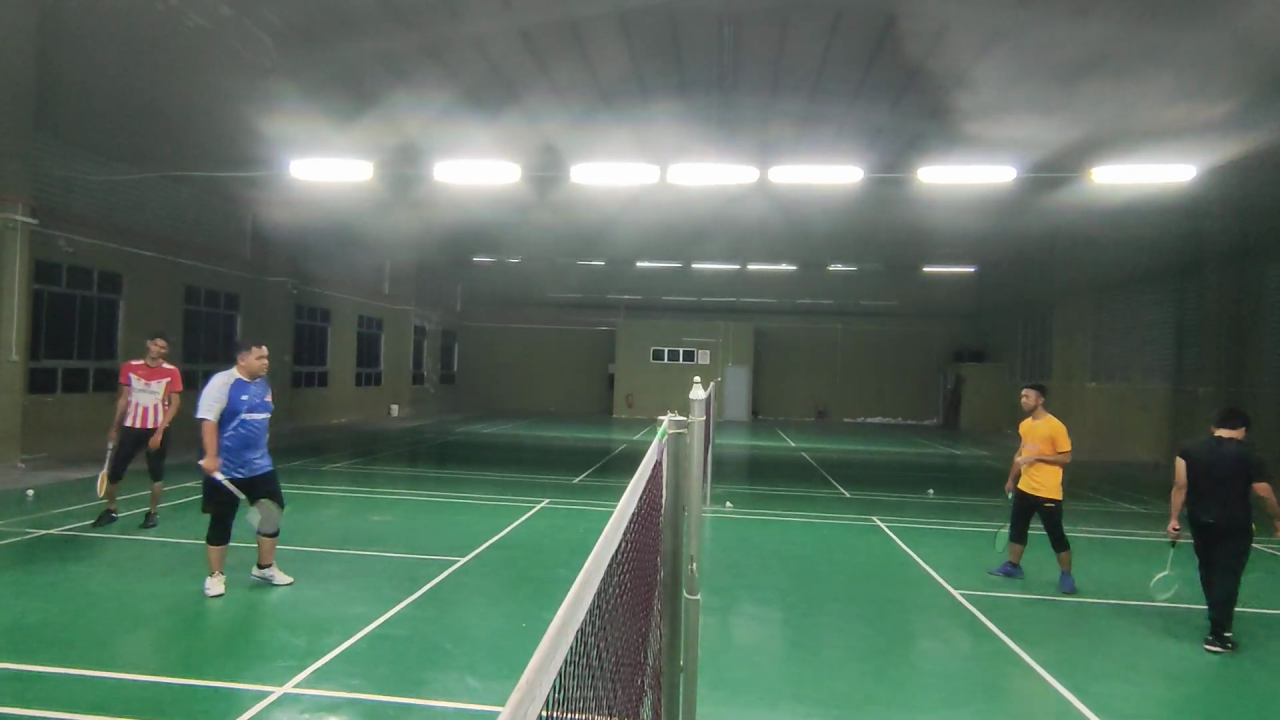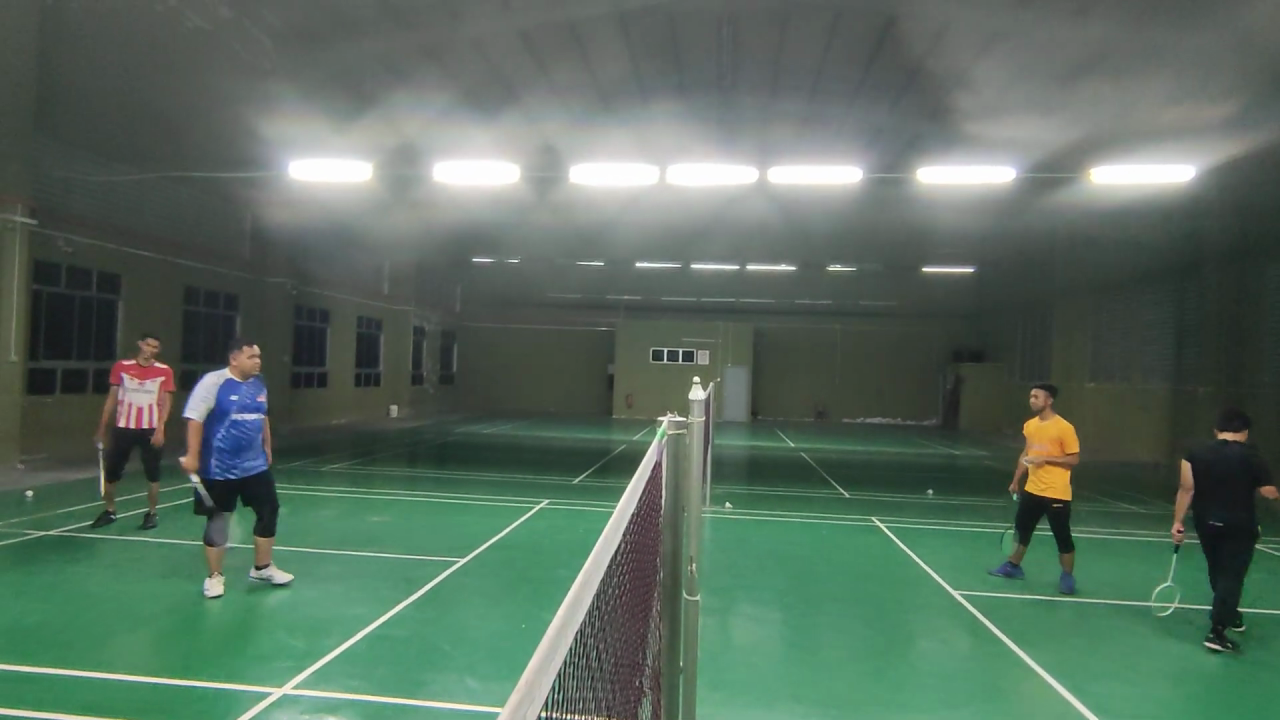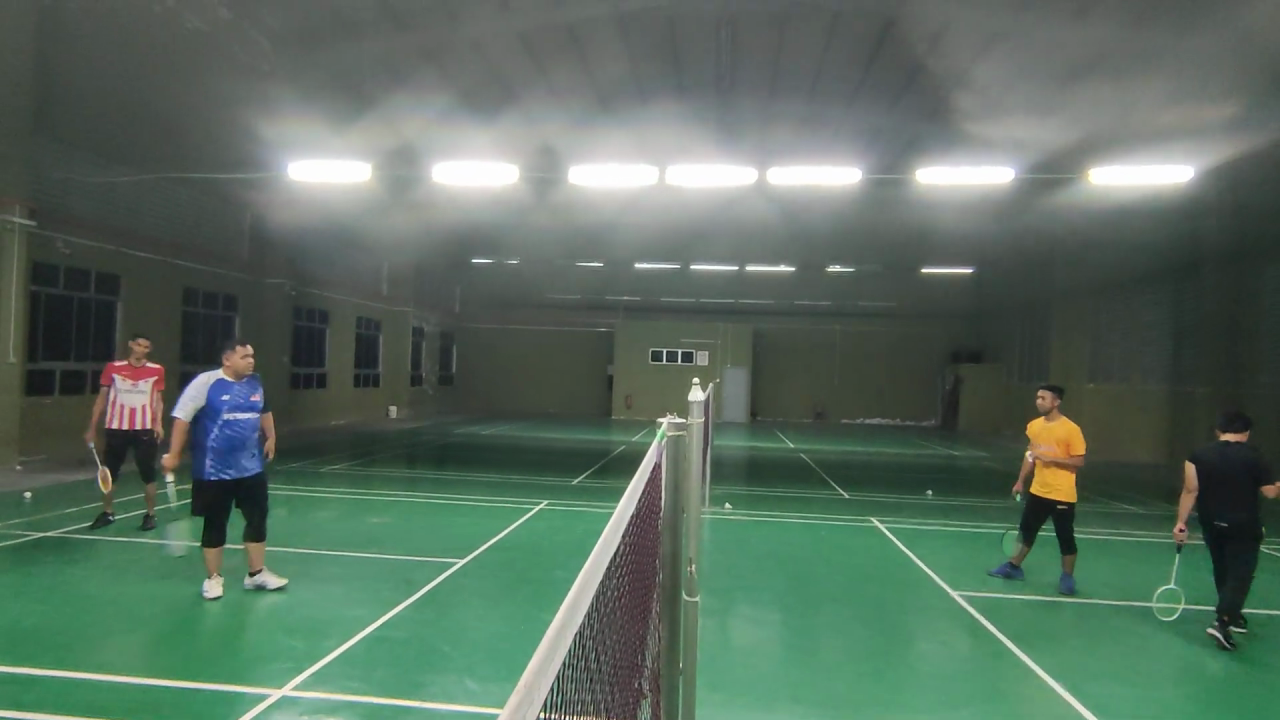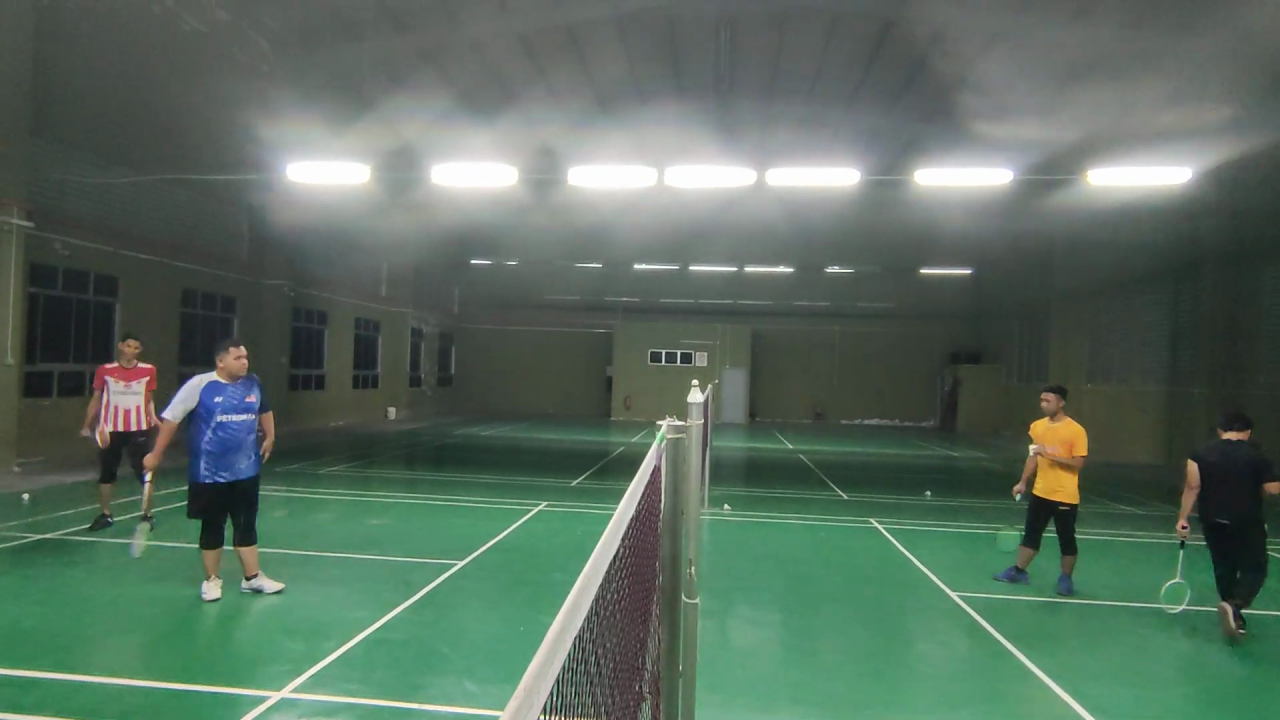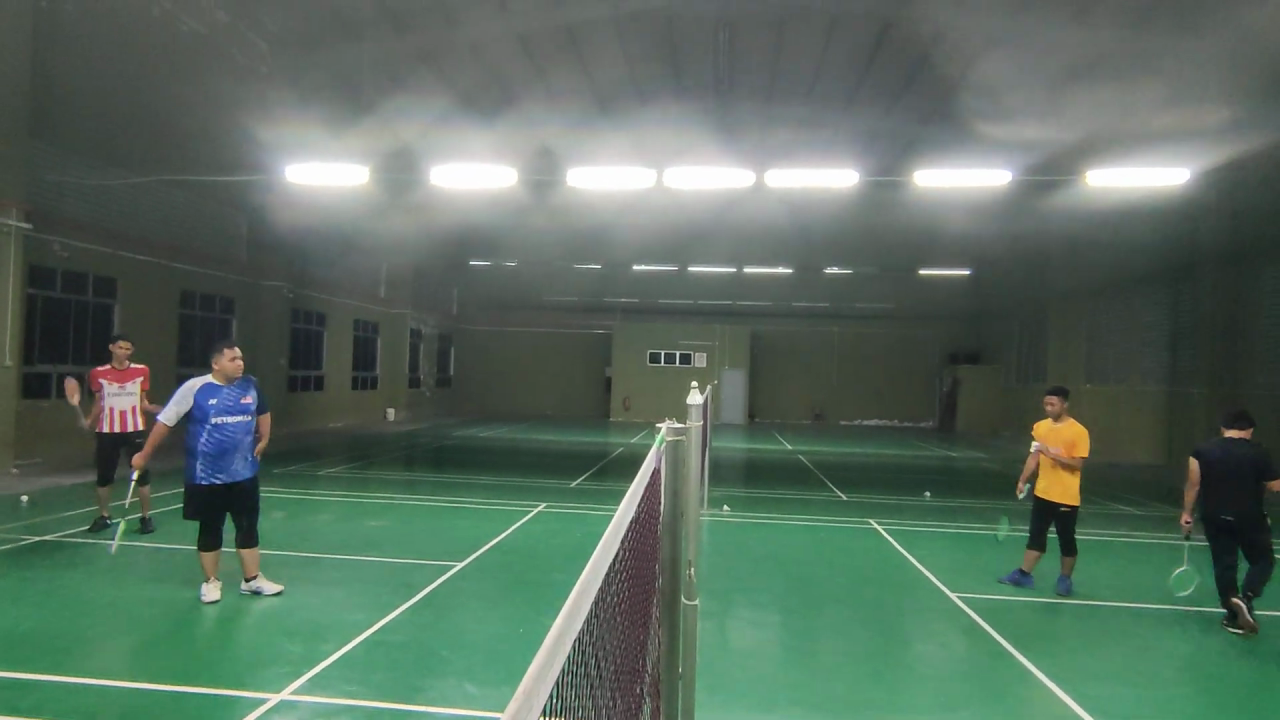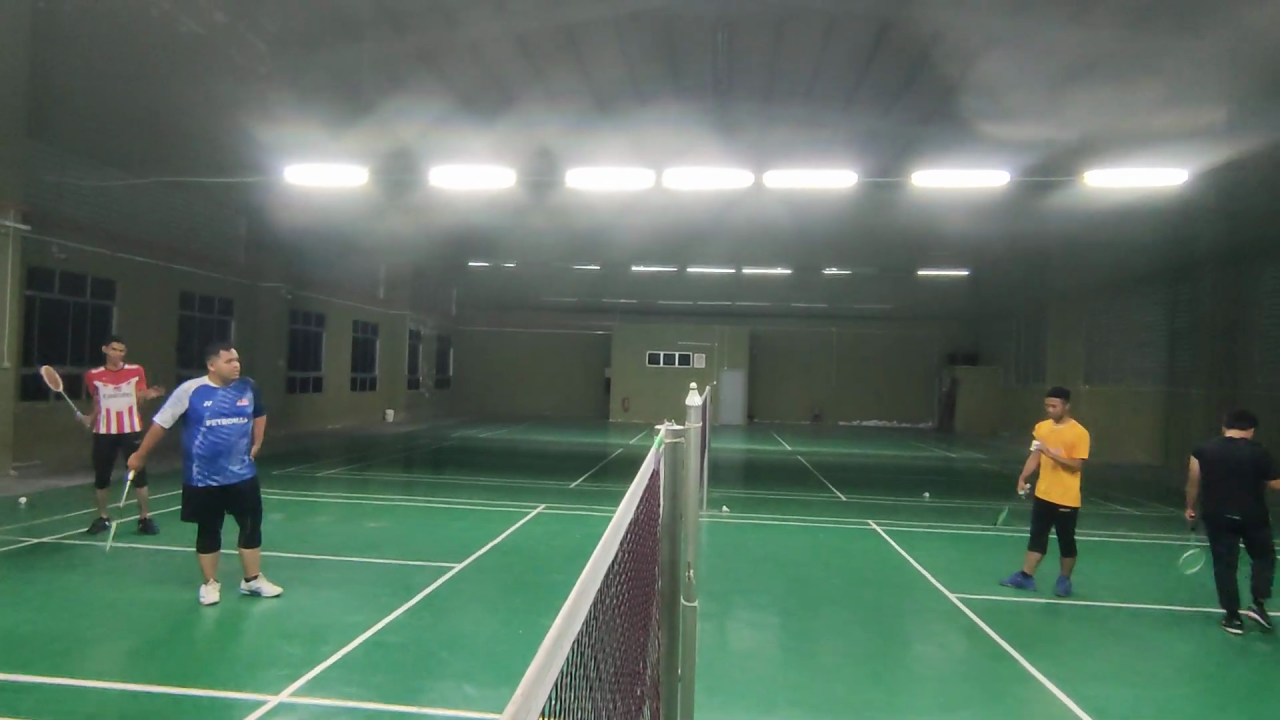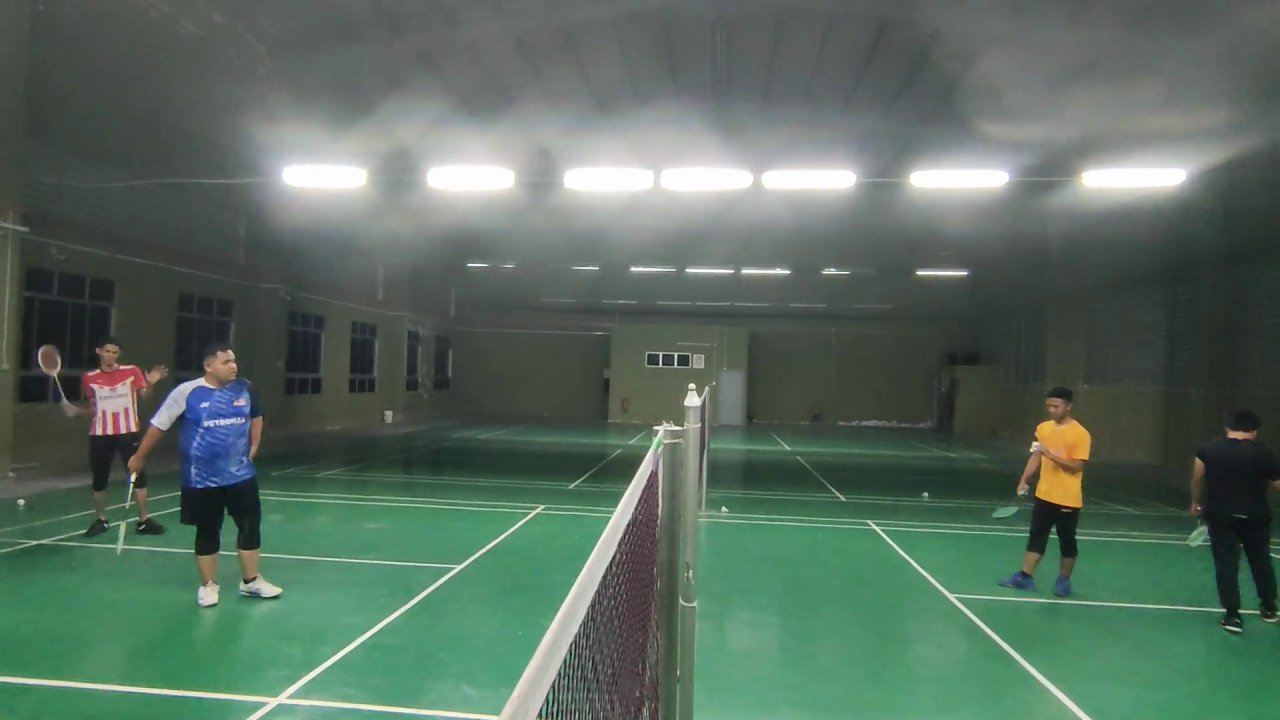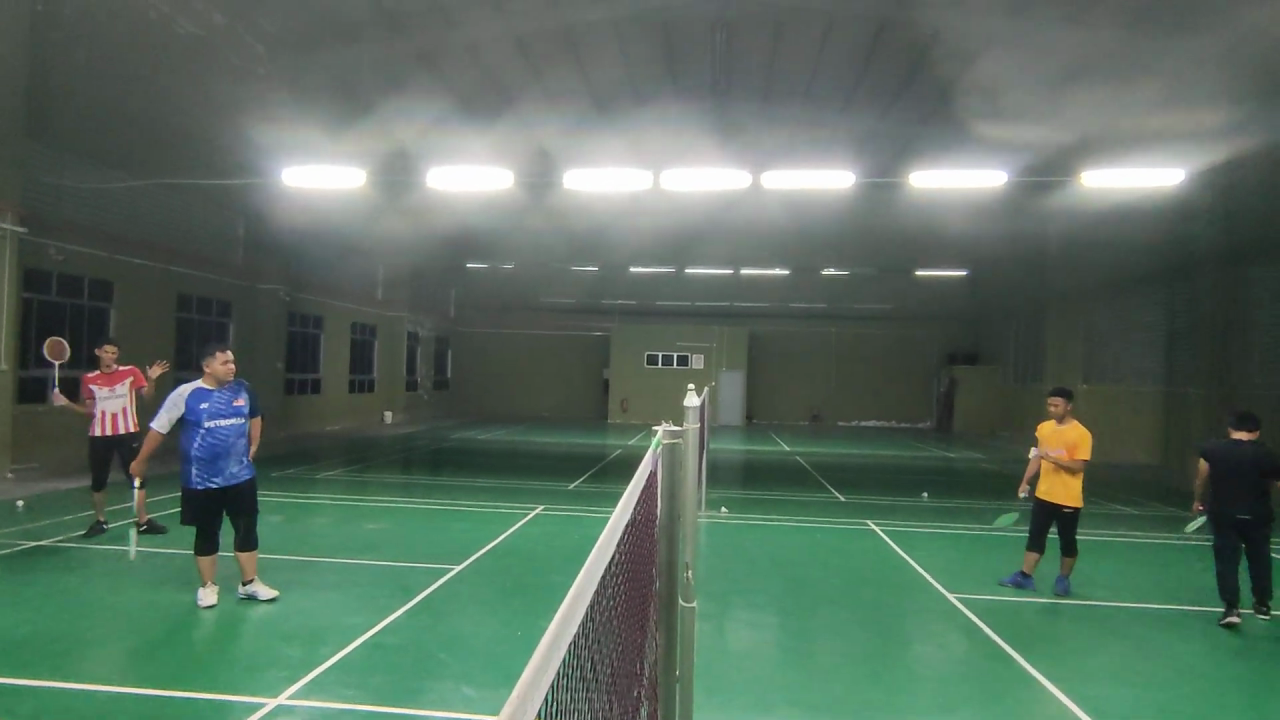
dt=0.1s
person 1, frame 1
left shoulder: (262, 384)
right shoulder: (222, 382)
right elbow: (207, 420)
right wrist: (210, 455)
left hip: (260, 465)
right hip: (226, 468)
right knee: (221, 521)
left ankle: (265, 567)
right ankle: (215, 575)
person 1, frame 2
left shoulder: (257, 384)
right shoulder: (213, 382)
right elbow: (194, 418)
left wrist: (267, 444)
right wrist: (192, 455)
left hip: (255, 466)
right hip: (219, 469)
left knee: (269, 512)
right knee: (218, 521)
left ankle: (263, 567)
right ankle: (214, 576)
person 1, frame 3
left shoulder: (255, 383)
right shoulder: (205, 383)
right elbow: (182, 418)
left wrist: (271, 438)
right wrist: (173, 454)
left hip: (250, 468)
right hip: (213, 470)
left knee: (257, 517)
right knee: (215, 524)
left ankle: (256, 574)
right ankle: (213, 578)
person 1, frame 4
left shoulder: (253, 384)
right shoulder: (199, 386)
left elbow: (265, 412)
right elbow: (171, 418)
left wrist: (269, 437)
right wrist: (156, 453)
left hip: (245, 471)
right hip: (210, 474)
left knee: (246, 524)
right knee: (212, 526)
left ankle: (252, 577)
right ankle: (212, 580)
person 1, frame 5
left shoulder: (250, 385)
right shoulder: (194, 388)
left elbow: (262, 413)
right elbow: (165, 421)
left wrist: (264, 439)
right wrist: (145, 453)
left hip: (243, 473)
right hip: (206, 475)
left knee: (248, 526)
right knee: (210, 528)
left ankle: (252, 579)
right ankle: (211, 581)
person 1, frame 6
left shoulder: (247, 387)
right shoulder: (190, 391)
left elbow: (259, 416)
right elbow: (161, 423)
left wrist: (257, 444)
right wrist: (140, 455)
left hip: (242, 474)
right hip: (204, 477)
left knee: (251, 524)
right knee: (208, 530)
left ankle: (253, 579)
right ankle: (210, 583)
person 1, frame 7
left shoulder: (244, 388)
right shoulder: (186, 392)
left elbow: (256, 417)
right elbow: (158, 425)
left wrist: (254, 445)
right wrist: (140, 456)
left hip: (240, 475)
right hip: (202, 479)
left knee: (250, 526)
right knee: (207, 532)
left ankle: (251, 581)
right ankle: (209, 585)
person 1, frame 8
left shoulder: (242, 389)
right shoulder: (185, 394)
left elbow: (254, 417)
right elbow: (158, 429)
left wrist: (254, 445)
right wrist: (141, 461)
left hip: (240, 476)
right hip: (202, 481)
left knee: (247, 528)
right knee: (207, 533)
left ankle: (250, 583)
right ankle: (208, 586)
person 2, frame 1
left shoulder: (1190, 450)
right shoulder: (1247, 454)
left elbow: (1180, 487)
left wrist: (1174, 519)
left hip: (1200, 522)
right hip: (1234, 525)
left knee: (1208, 568)
right knee: (1227, 577)
left ankle: (1218, 621)
right ankle: (1216, 635)
person 2, frame 2
left shoulder: (1196, 455)
right shoulder: (1251, 457)
left elbow: (1186, 490)
left wrist: (1178, 522)
left hip: (1207, 524)
right hip: (1240, 526)
left knee: (1217, 571)
right knee: (1231, 577)
left ankle: (1229, 616)
right ankle: (1216, 633)
person 2, frame 3
left shoulder: (1199, 456)
right shoulder: (1254, 457)
left elbow: (1190, 491)
left wrist: (1181, 522)
left hip: (1212, 524)
right hip: (1245, 526)
left knee: (1223, 572)
right knee: (1239, 576)
left ankle: (1231, 616)
right ankle: (1221, 623)
person 2, frame 4
left shoulder: (1201, 454)
right shoulder: (1256, 455)
left elbow: (1192, 488)
left wrist: (1183, 519)
left hip: (1214, 521)
right hip: (1248, 523)
left knee: (1225, 569)
right knee: (1255, 569)
left ankle: (1234, 617)
right ankle: (1232, 605)
person 2, frame 5
left shoulder: (1203, 451)
right shoulder: (1258, 453)
left elbow: (1193, 484)
left wrist: (1187, 513)
left hip: (1215, 518)
right hip: (1250, 519)
left knee: (1224, 566)
left ankle: (1234, 618)
right ankle: (1245, 598)
person 2, frame 6
left shoulder: (1204, 450)
right shoulder: (1259, 452)
left elbow: (1194, 482)
left wrist: (1191, 508)
left hip: (1217, 517)
right hip: (1253, 517)
left knee: (1224, 566)
left ankle: (1233, 617)
right ankle: (1258, 605)
person 2, frame 7
left shoulder: (1207, 450)
right shoulder: (1262, 453)
left elbow: (1197, 481)
left wrist: (1196, 502)
left hip: (1220, 516)
right hip: (1255, 516)
left knee: (1226, 565)
right knee: (1260, 561)
left ankle: (1232, 615)
person 2, frame 8
left shoulder: (1212, 451)
left elbow: (1202, 480)
left wrist: (1199, 501)
left hip: (1223, 516)
right hip: (1258, 517)
left knee: (1226, 563)
right knee: (1259, 559)
left ankle: (1231, 609)
right ankle: (1262, 605)
person 3, frame 1
left shoulder: (1055, 426)
right shoulder: (1024, 425)
left elbow: (1066, 458)
left wrist: (1037, 457)
right wrist: (1011, 479)
left hip: (1048, 492)
right hip: (1024, 488)
left knee: (1056, 534)
right knee: (1017, 527)
left ankle: (1066, 575)
right ankle: (1013, 566)
person 3, frame 2
left shoulder: (1064, 428)
right shoulder: (1030, 426)
left elbow: (1074, 459)
left wrist: (1044, 459)
right wrist: (1016, 480)
left hip: (1057, 493)
right hip: (1032, 490)
left knee: (1062, 536)
right knee: (1022, 528)
left ankle: (1067, 577)
right ankle: (1013, 566)
person 3, frame 3
left shoulder: (1071, 429)
right shoulder: (1034, 426)
left elbow: (1079, 461)
left wrist: (1049, 459)
right wrist: (1020, 481)
left hip: (1062, 495)
right hip: (1038, 491)
left knee: (1066, 538)
right knee: (1026, 530)
left ankle: (1067, 577)
right ankle: (1014, 567)
person 3, frame 4
left shoulder: (1076, 431)
right shoulder: (1037, 426)
left elbow: (1078, 463)
left wrist: (1050, 455)
right wrist: (1022, 482)
left hip: (1065, 496)
right hip: (1040, 492)
left knee: (1066, 538)
right knee: (1031, 533)
left ankle: (1066, 578)
right ankle: (1019, 571)
person 3, frame 5
left shoulder: (1078, 432)
right shoulder: (1040, 427)
left elbow: (1077, 464)
right elbow: (1034, 456)
left wrist: (1051, 454)
right wrist: (1022, 480)
left hip: (1066, 498)
right hip: (1042, 493)
left knee: (1066, 539)
right knee: (1036, 536)
left ankle: (1065, 579)
right ankle: (1024, 574)
person 3, frame 6
left shoulder: (1079, 433)
right shoulder: (1041, 428)
left elbow: (1076, 465)
right elbow: (1035, 456)
left wrist: (1050, 453)
right wrist: (1023, 479)
left hip: (1067, 499)
right hip: (1043, 495)
left knee: (1066, 540)
right knee: (1037, 536)
left ankle: (1064, 580)
right ankle: (1025, 577)
person 3, frame 7
left shoulder: (1080, 434)
right shoulder: (1043, 428)
left elbow: (1077, 466)
right elbow: (1036, 457)
left wrist: (1050, 454)
right wrist: (1024, 479)
left hip: (1068, 500)
right hip: (1043, 495)
left knee: (1067, 541)
right knee: (1036, 537)
left ankle: (1064, 579)
right ankle: (1025, 576)
person 3, frame 8
left shoulder: (1081, 434)
right shoulder: (1044, 428)
left elbow: (1079, 466)
right elbow: (1035, 457)
left wrist: (1049, 457)
right wrist: (1026, 481)
left hip: (1069, 499)
right hip: (1043, 495)
left knee: (1067, 541)
right knee: (1035, 536)
left ankle: (1063, 579)
right ankle: (1025, 576)
person 4, frame 1
left shoulder: (171, 372)
right shoulder: (129, 367)
left elbow: (174, 403)
right elbow: (123, 399)
left wrist: (160, 430)
right wrist: (114, 427)
left hip: (155, 429)
right hip: (130, 427)
left knee: (156, 473)
right knee: (115, 469)
left ankle: (152, 512)
right ankle: (111, 510)
person 4, frame 2
left shoulder: (164, 371)
right shoulder: (121, 367)
left elbow: (167, 402)
right elbow: (112, 398)
left wrist: (160, 428)
right wrist: (102, 428)
left hip: (150, 428)
right hip: (123, 427)
left knee: (153, 472)
right knee: (112, 470)
left ankle: (151, 513)
right ankle: (109, 511)
person 4, frame 3
left shoulder: (156, 371)
right shoulder: (112, 368)
left elbow: (158, 400)
right elbow: (102, 398)
left wrist: (158, 424)
right wrist: (92, 428)
left hip: (144, 429)
right hip: (116, 428)
left knee: (148, 473)
right knee: (108, 472)
left ankle: (150, 515)
right ankle: (107, 513)
person 4, frame 4
left shoulder: (148, 371)
right shoulder: (104, 371)
right elbow: (96, 399)
left wrist: (153, 417)
right wrist: (87, 424)
left hip: (139, 430)
right hip: (111, 430)
left knee: (143, 473)
right knee: (106, 473)
left ankle: (147, 516)
right ankle: (105, 515)
person 4, frame 5
left shoulder: (142, 371)
right shoulder: (98, 373)
right elbow: (99, 402)
left wrist: (149, 407)
right wrist: (90, 419)
left hip: (135, 430)
right hip: (107, 432)
left knee: (141, 475)
right knee: (104, 476)
left ankle: (146, 517)
right ankle: (104, 516)
person 4, frame 6
left shoulder: (136, 371)
right shoulder: (93, 376)
left elbow: (140, 399)
right elbow: (98, 403)
left wrist: (149, 395)
right wrist: (90, 417)
left hip: (131, 431)
right hip: (104, 433)
left knee: (139, 475)
right knee: (101, 477)
left ankle: (144, 519)
right ankle: (103, 518)
person 4, frame 7
left shoulder: (132, 372)
right shoulder: (89, 378)
left elbow: (145, 396)
right elbow: (93, 407)
left wrist: (150, 384)
right wrist: (77, 410)
left hip: (128, 432)
right hip: (100, 435)
left knee: (138, 476)
right knee: (99, 479)
left ankle: (144, 520)
right ankle: (101, 520)
person 4, frame 8
left shoulder: (131, 372)
right shoulder: (89, 379)
left elbow: (148, 397)
right elbow: (90, 410)
left wrist: (151, 379)
right wrist: (67, 403)
left hip: (128, 433)
right hip: (100, 436)
right knee: (98, 480)
left ankle: (143, 521)
right ankle: (100, 521)
